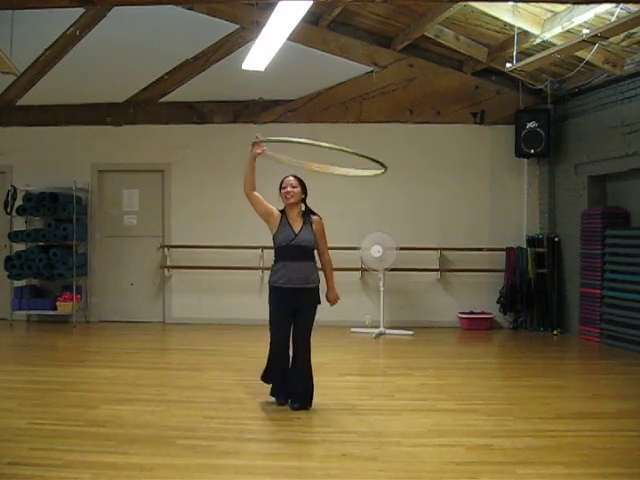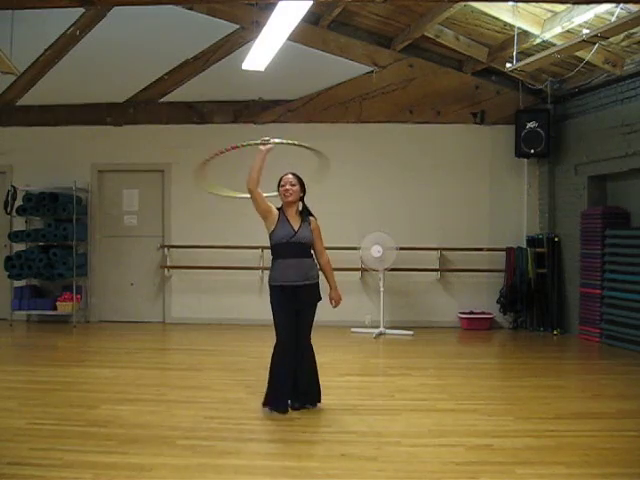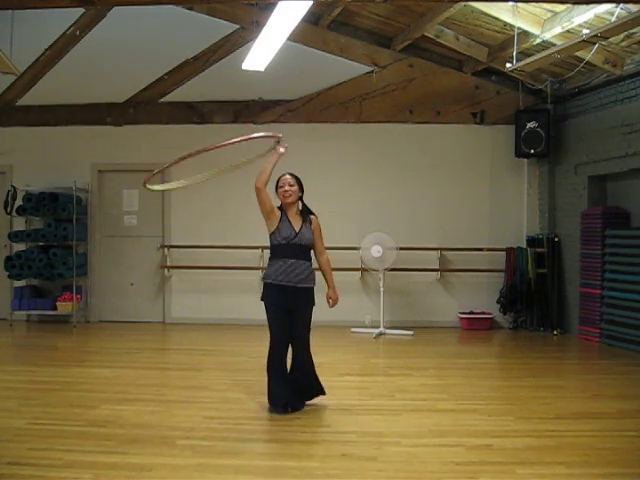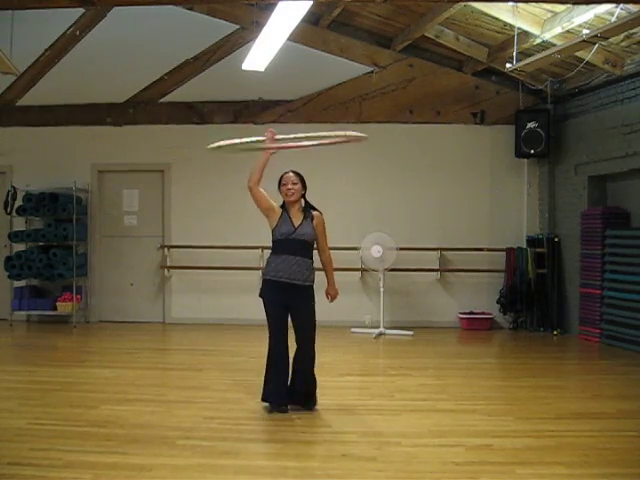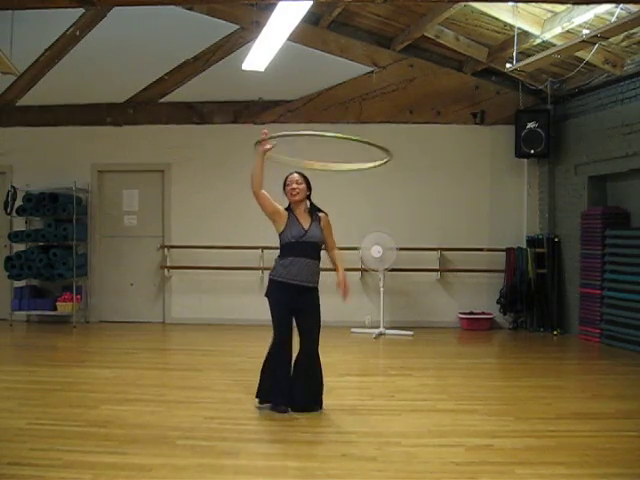
dt=0.2s
person 1, frame 1
left shoulder: (314, 221)
right shoulder: (274, 218)
left elbow: (324, 255)
right elbow: (249, 191)
left wrist: (331, 287)
right wrist: (253, 157)
left hip: (308, 290)
right hip: (280, 289)
left knee: (302, 343)
right knee: (279, 340)
left ankle: (300, 395)
right ankle: (280, 386)
person 1, frame 2
left shoulder: (310, 221)
right shoulder: (271, 216)
left elbow: (321, 255)
right elbow: (252, 187)
left wrist: (333, 286)
right wrist: (262, 154)
left hip: (308, 287)
right hip: (281, 288)
left knee: (303, 342)
right knee: (284, 341)
left ankle: (303, 396)
right ankle: (278, 397)
person 1, frame 3
left shoulder: (311, 221)
right shoulder: (273, 216)
left elbow: (321, 255)
right elbow: (260, 187)
left wrist: (331, 287)
right wrist: (276, 155)
left hip: (303, 290)
right hip: (275, 288)
left knee: (300, 343)
right knee: (279, 343)
left ankle: (300, 393)
right ankle: (279, 399)
person 1, frame 4
left shoulder: (315, 217)
right shoulder: (275, 214)
left elbow: (323, 251)
right elbow: (253, 185)
left wrist: (331, 282)
right wrist: (268, 153)
left hip: (303, 288)
right hip: (274, 285)
left knee: (306, 341)
right knee: (278, 340)
left ankle: (300, 395)
right ankle: (277, 397)
person 1, frame 5
left shoulder: (321, 218)
right shoulder: (281, 216)
left elbow: (331, 249)
right elbow: (257, 189)
left wrist: (340, 273)
right wrist: (261, 154)
left hip: (309, 290)
right hip: (282, 286)
left knee: (310, 346)
right knee: (282, 341)
left ankle: (304, 398)
right ankle: (275, 396)
